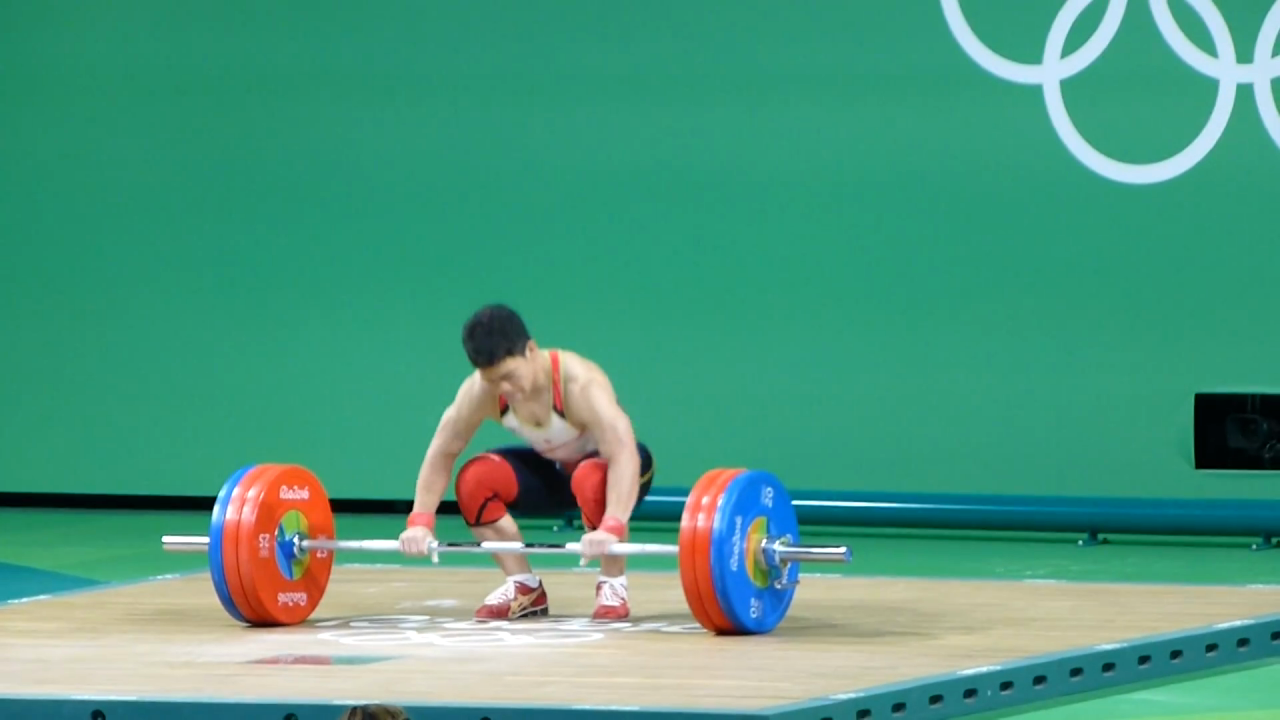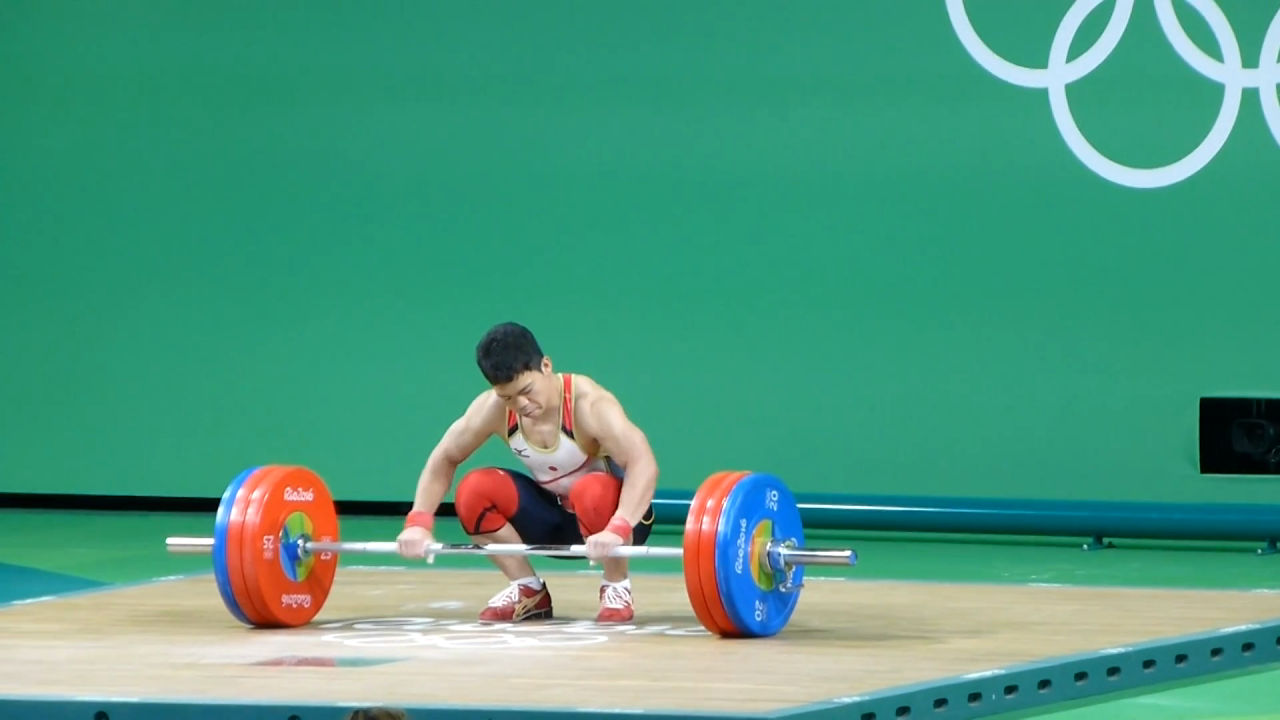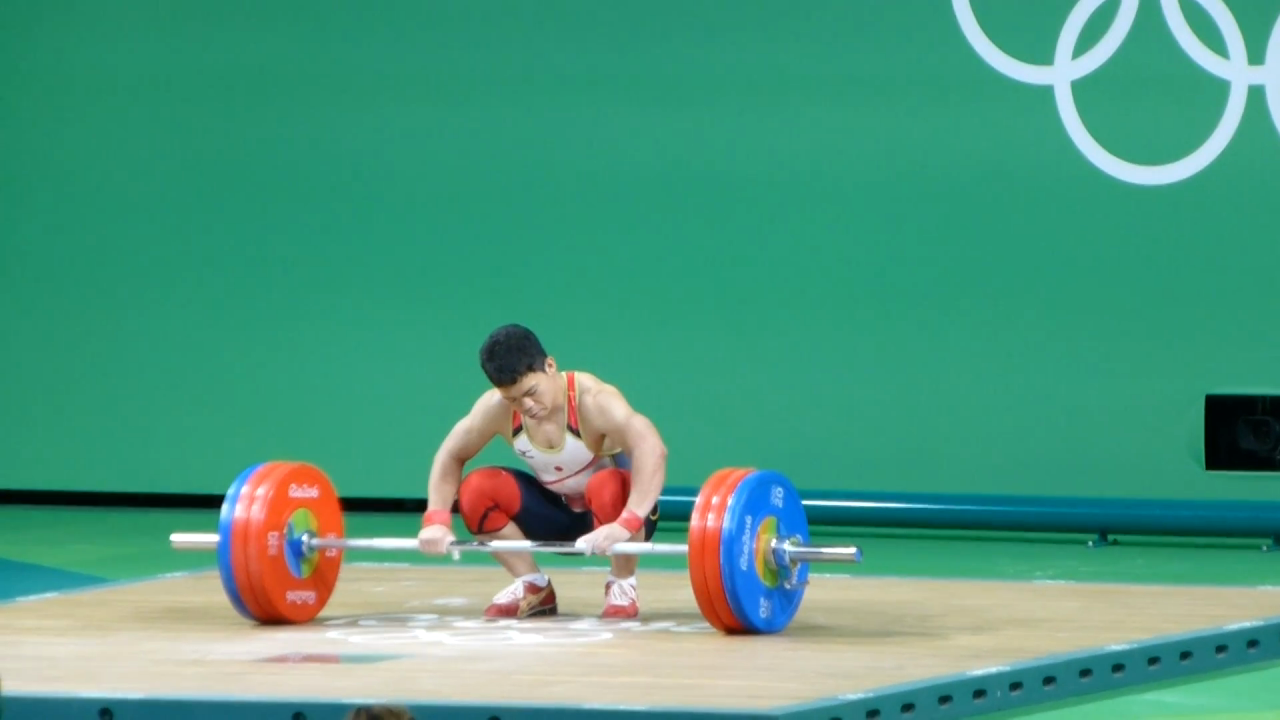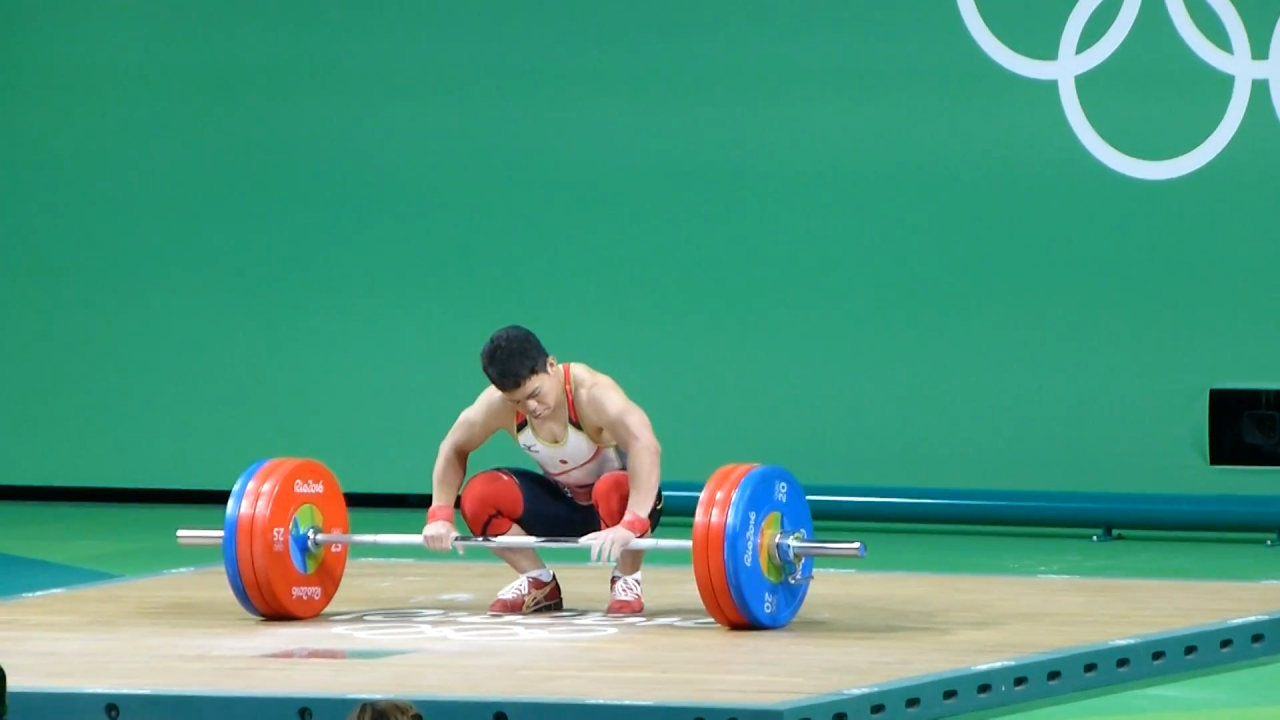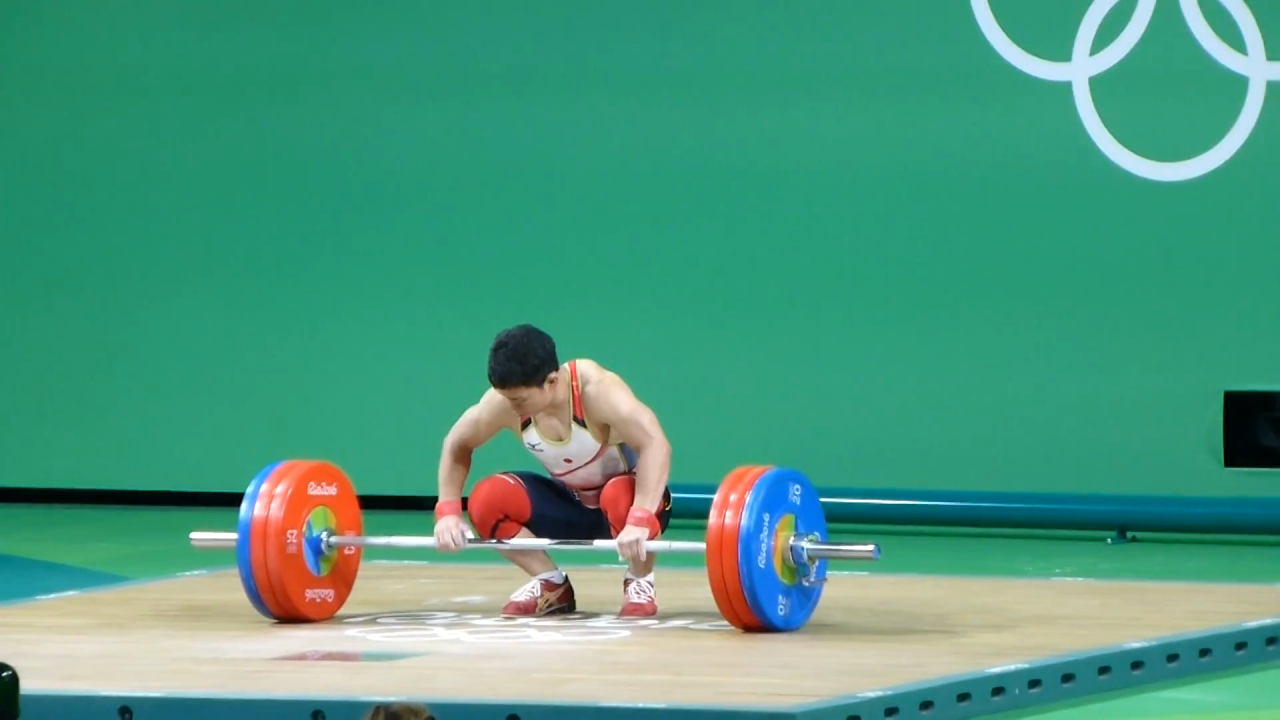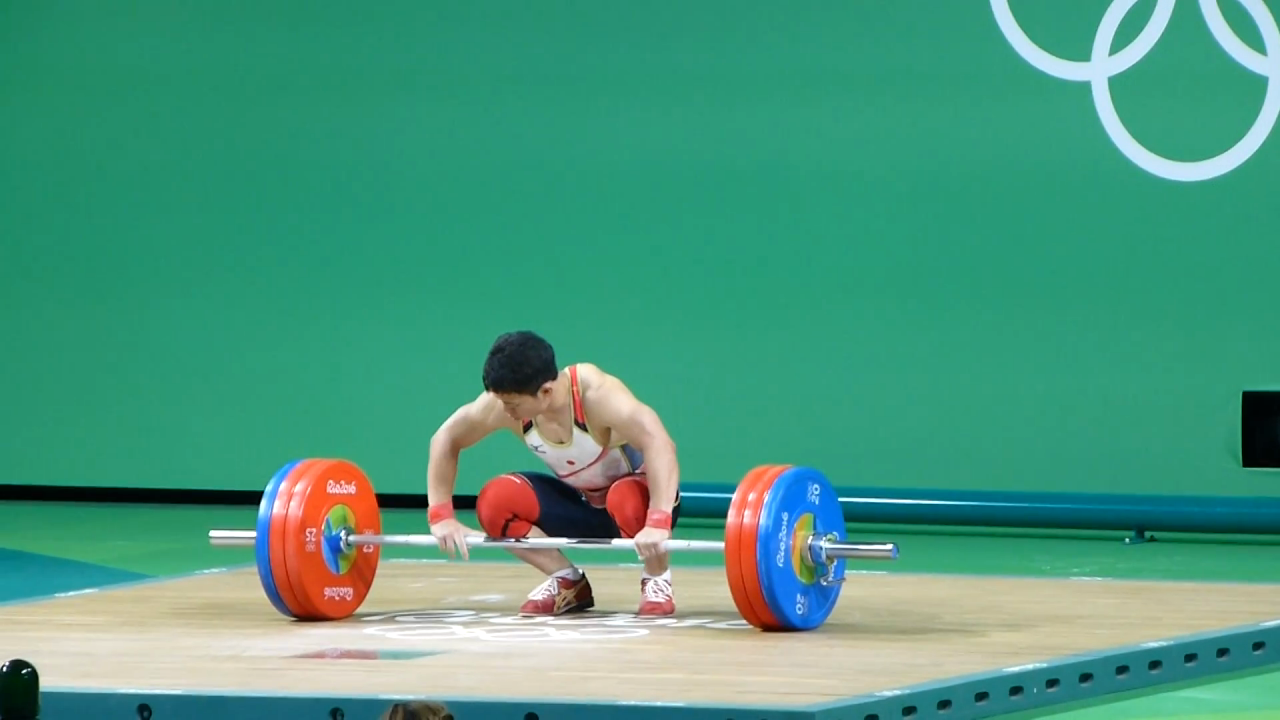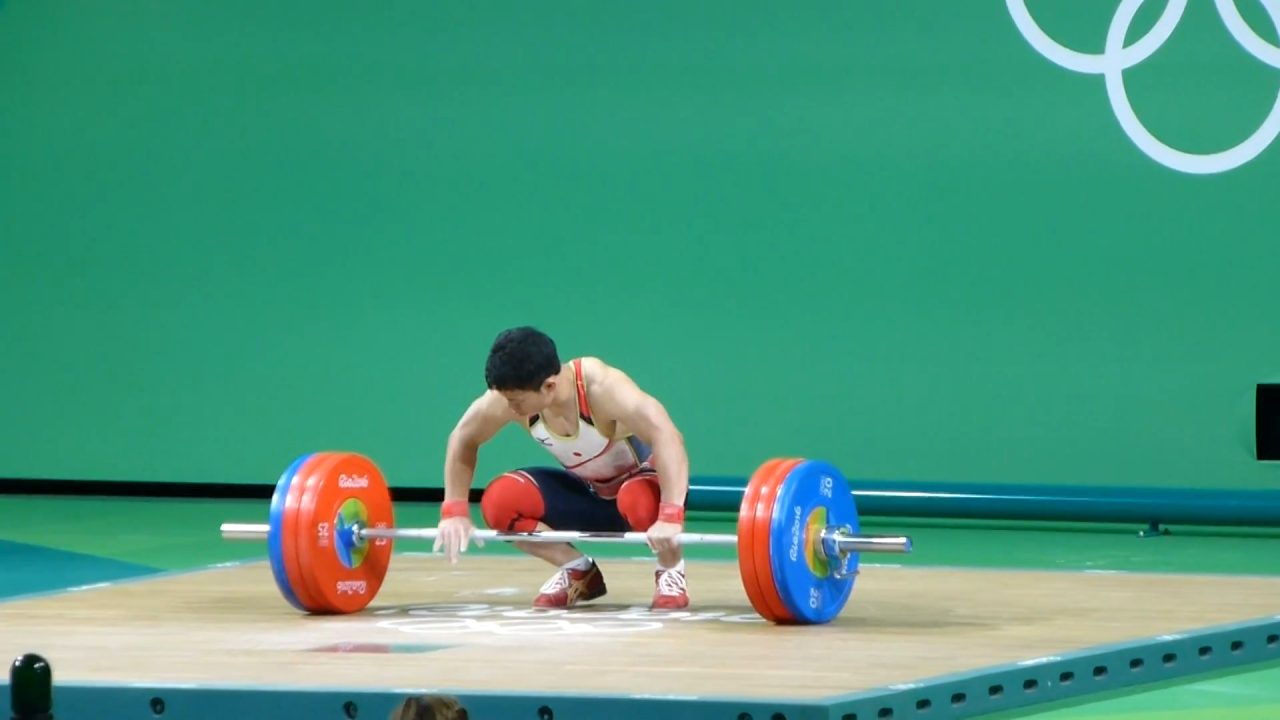
dt=0.4s
person 1, frame 1
left shoulder: (579, 382)
right shoulder: (479, 391)
left elbow: (624, 457)
right elbow: (443, 453)
left wrist: (611, 529)
right wrist: (420, 521)
left hip: (613, 456)
right hip: (553, 465)
left knee: (591, 482)
right knee: (474, 478)
left ankle: (612, 584)
right ankle: (524, 585)
person 1, frame 2
left shoulder: (588, 402)
right shoulder: (490, 408)
left elbow: (645, 465)
right elbow: (443, 458)
left wrist: (617, 529)
right wrist: (419, 522)
left hip: (609, 514)
right hip: (553, 513)
left knee: (593, 492)
right knee: (474, 490)
left ankle: (616, 588)
right ankle: (528, 589)
person 1, frame 3
left shoulder: (592, 399)
right shoulder: (496, 408)
left elbow: (652, 449)
right elbow: (450, 456)
left wrist: (626, 523)
right wrist: (436, 520)
left hip: (610, 513)
right hip: (558, 515)
left knee: (609, 486)
right knee: (476, 489)
left ankle: (622, 584)
right ankle: (534, 586)
person 1, frame 4
left shoulder: (591, 391)
right shoulder: (497, 403)
left elbow: (646, 445)
right elbow: (454, 449)
left wrist: (631, 525)
right wrist: (441, 516)
left hip: (616, 503)
right hip: (564, 505)
left knee: (615, 489)
right knee: (479, 495)
left ankle: (627, 579)
right ankle: (539, 582)
person 1, frame 5
left shoulder: (596, 388)
right shoulder: (502, 401)
left elbow: (656, 445)
right elbow: (457, 444)
left wrist: (640, 521)
right wrist: (448, 511)
left hip: (626, 499)
right hip: (573, 506)
left knee: (619, 495)
right knee: (487, 499)
left ankle: (640, 582)
right ankle: (552, 583)
person 1, frame 6
left shoulder: (597, 393)
right shoulder: (501, 402)
left elbow: (660, 445)
right elbow: (445, 440)
left wrist: (658, 522)
right wrist: (441, 515)
left hip: (636, 498)
right hip: (581, 505)
left knee: (627, 499)
right knee: (495, 501)
left ankle: (657, 581)
right ankle: (568, 582)
person 1, frame 7
left shoulder: (601, 386)
right shoulder: (508, 396)
left elbow: (668, 437)
right elbow: (464, 439)
left wrist: (670, 516)
right wrist: (454, 512)
left hip: (645, 484)
right hip: (590, 496)
left knee: (639, 500)
right knee: (501, 499)
left ankle: (670, 572)
right ankle: (579, 571)
